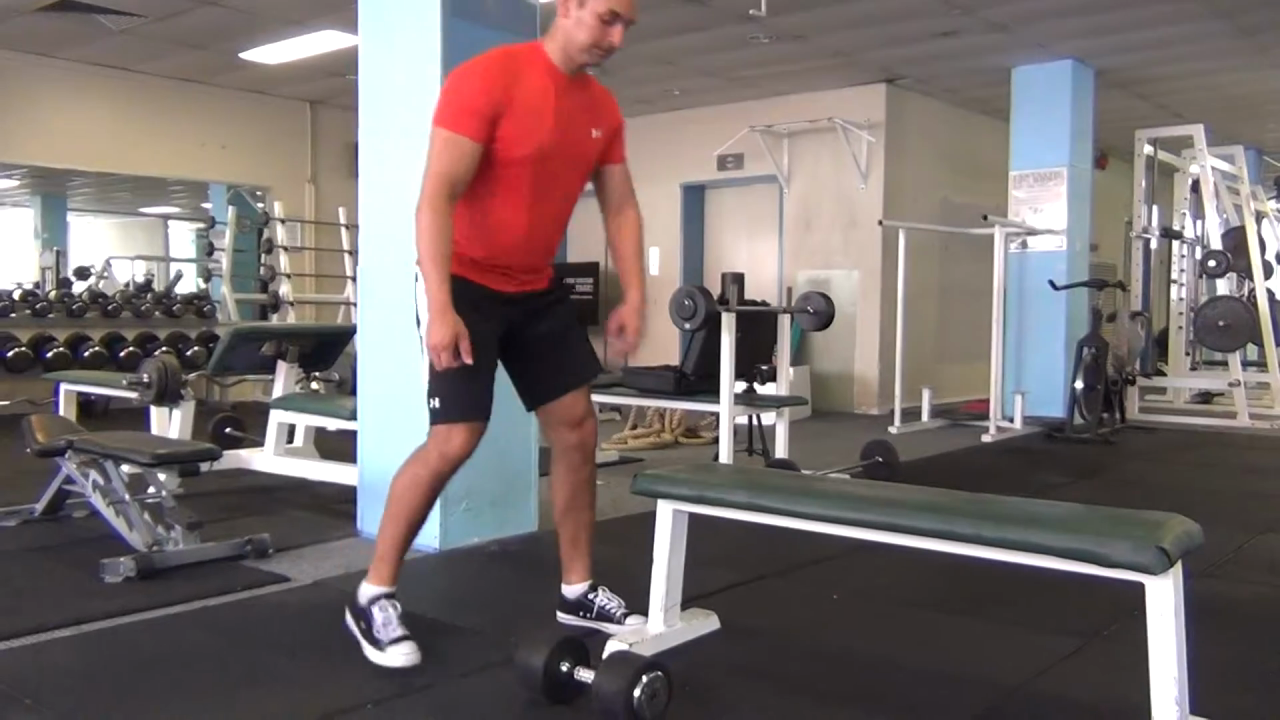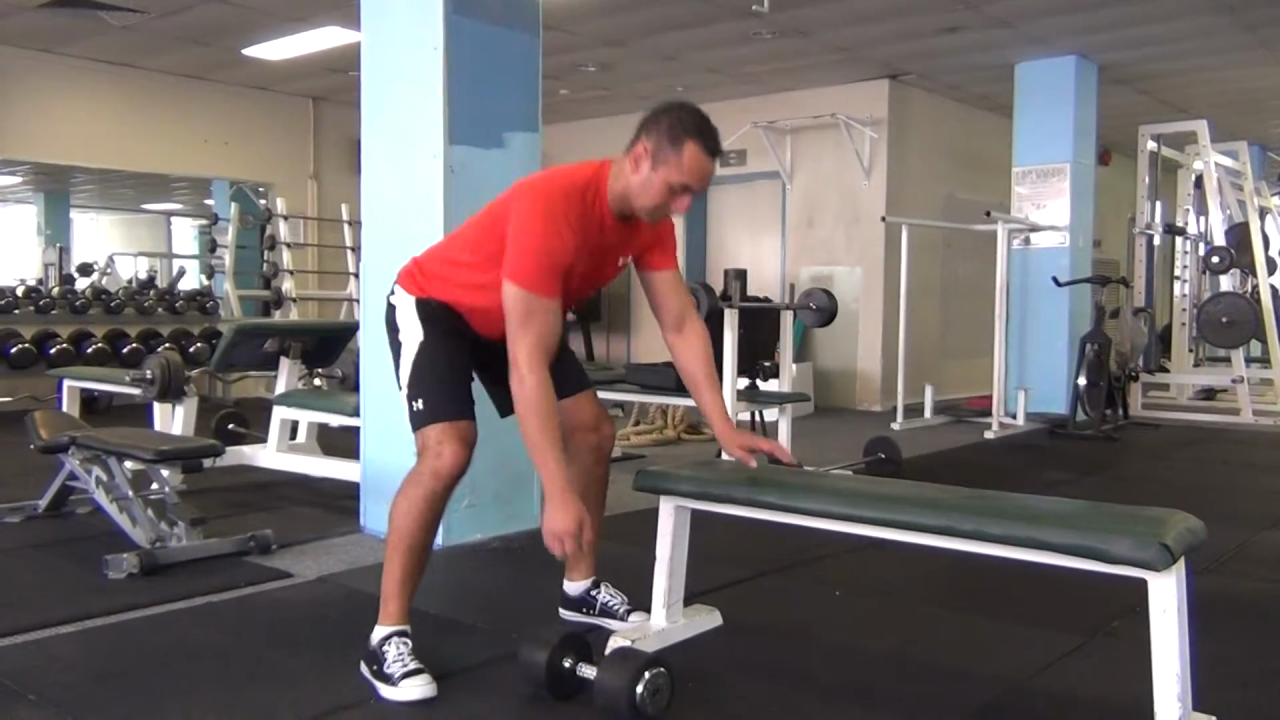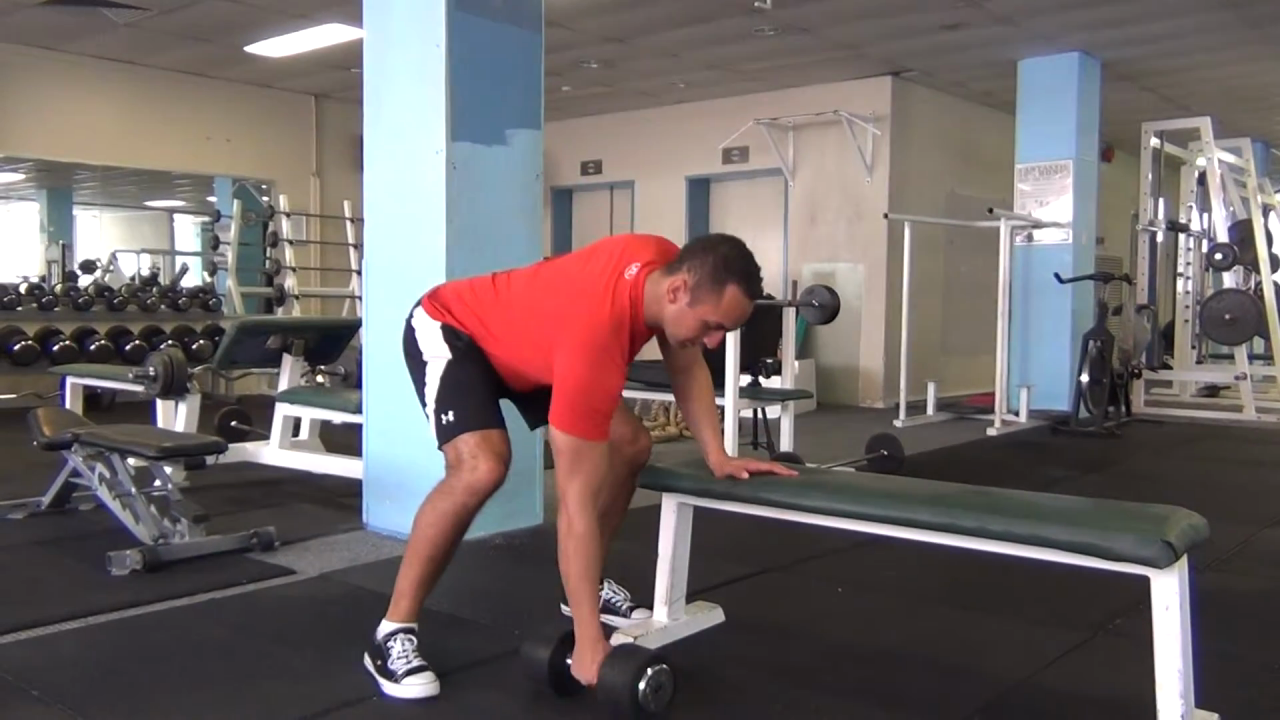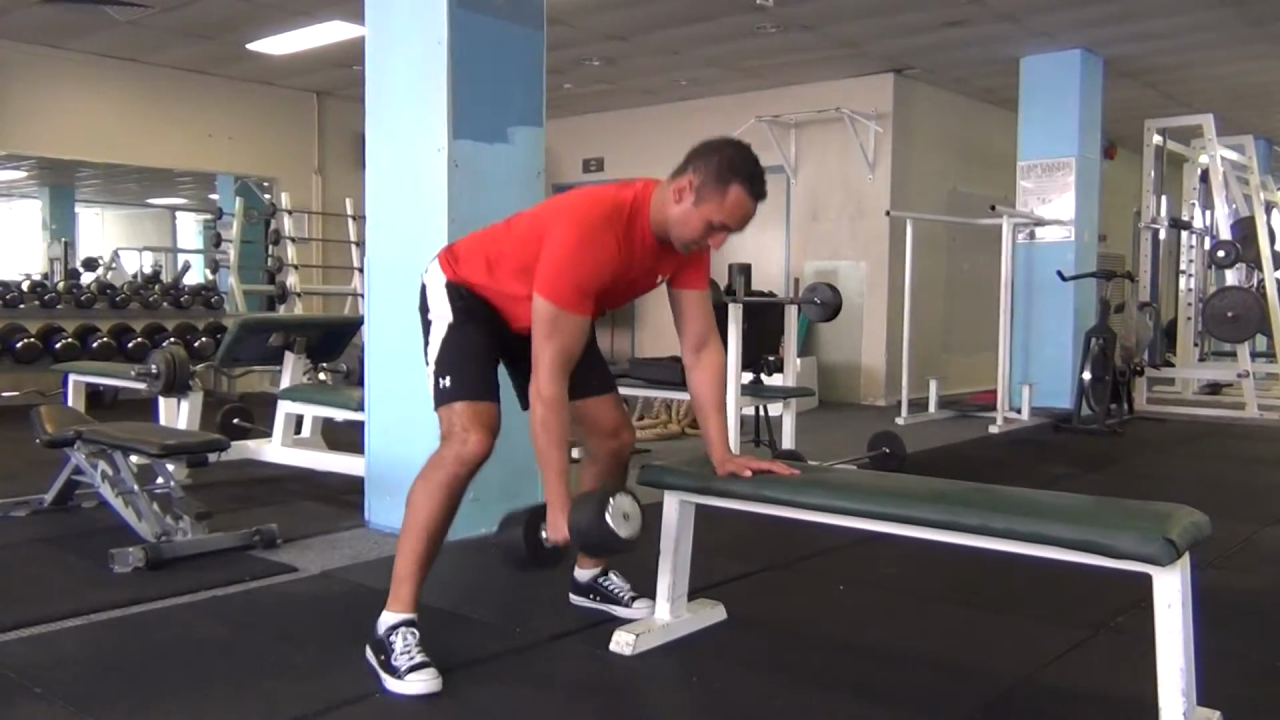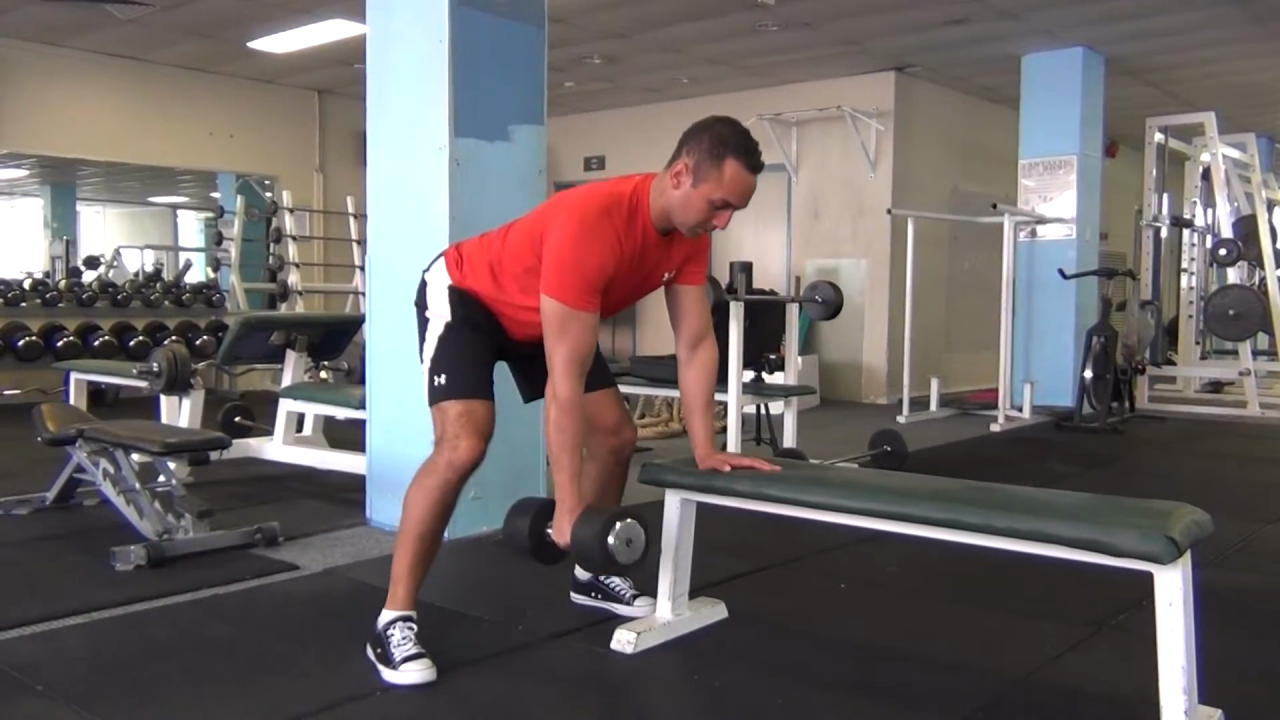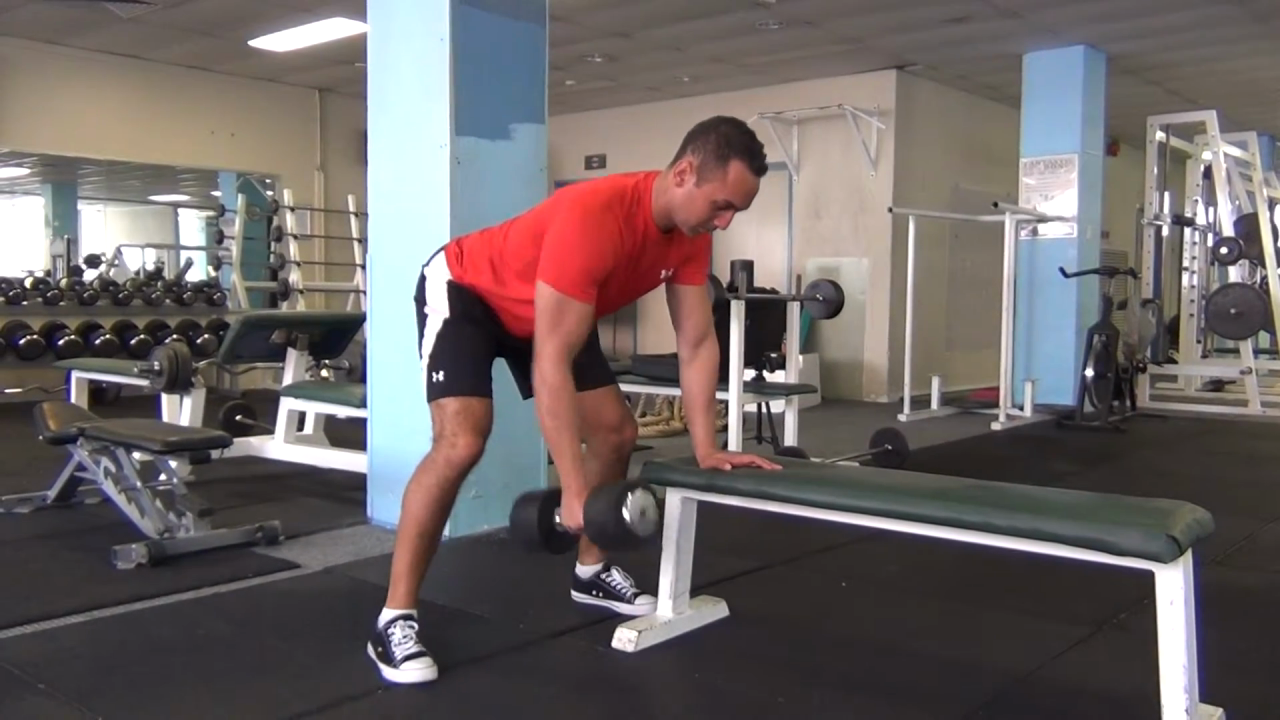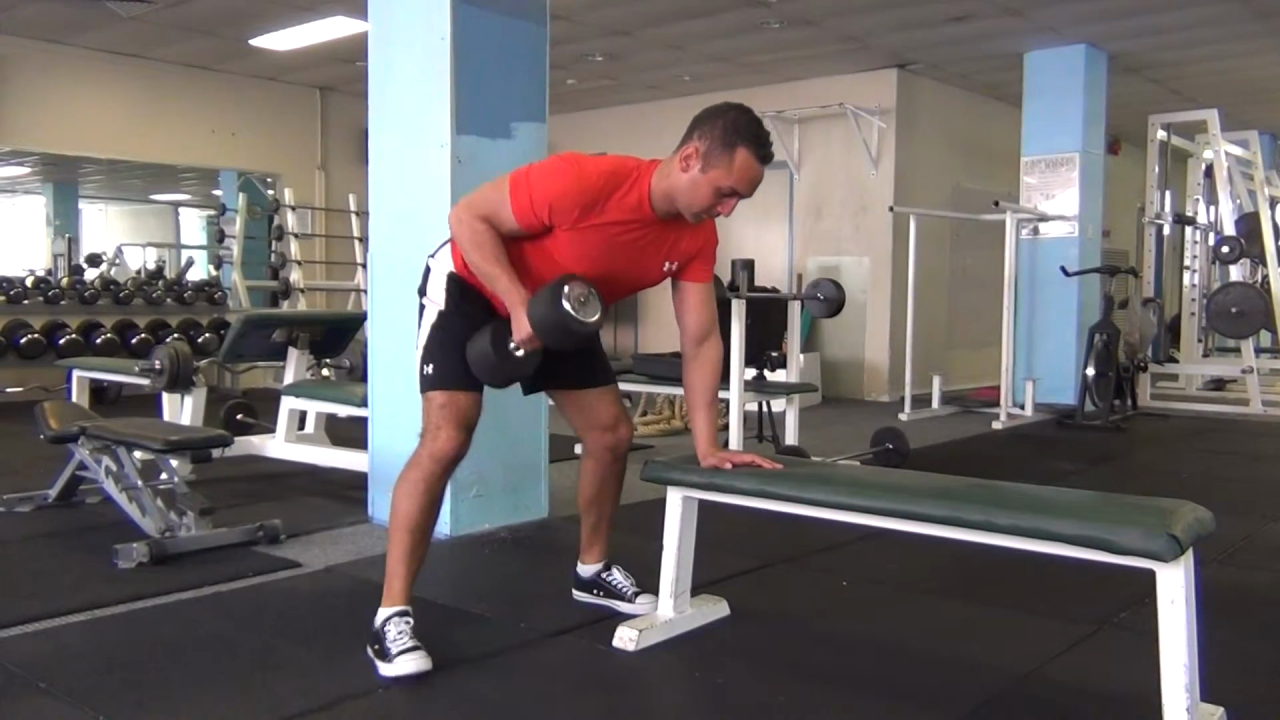
dt=0.5s
person 1, frame 1
left shoulder: (602, 108)
right shoulder: (488, 78)
left elbow: (620, 204)
right elbow: (437, 198)
left wrist: (632, 291)
right wrist: (440, 307)
left hip: (537, 290)
right hip: (467, 285)
left knee: (577, 431)
right knee: (454, 442)
left ankle: (578, 590)
right ankle: (375, 593)
person 1, frame 2
left shoulder: (647, 214)
right shoulder: (552, 207)
left elbow: (682, 325)
right elbow: (527, 365)
left wrist: (725, 429)
right wrist: (558, 499)
left hip: (510, 317)
right hip: (433, 304)
left knee: (594, 431)
right knee: (447, 453)
left ankle: (580, 591)
right ankle: (388, 634)
person 1, frame 3
left shoulder: (667, 265)
right shoulder: (593, 339)
left elbow: (688, 369)
right elbow: (577, 504)
left wrist: (718, 458)
right wrist: (589, 640)
left hip: (520, 336)
right hip: (448, 331)
left knee: (630, 445)
right knee: (482, 467)
left ankle: (588, 588)
right ankle: (393, 632)
person 1, frame 4
left shoulder: (688, 239)
right shoulder: (588, 227)
left elbow: (702, 345)
right elbow: (548, 379)
left wrist: (722, 453)
right wrist: (558, 506)
left hip: (554, 319)
right hip: (464, 291)
left knee: (614, 434)
right knee: (467, 444)
left ankle: (589, 575)
right ankle: (394, 625)
person 1, frame 5
left shoulder: (689, 235)
right shoulder: (589, 224)
left elbow: (695, 343)
right elbow: (565, 378)
left wrist: (706, 450)
right wrist: (567, 507)
left hip: (549, 314)
right hip: (464, 295)
left knee: (615, 436)
right knee: (463, 446)
left ankle: (590, 575)
right ankle: (395, 619)
person 1, frame 6
left shoulder: (690, 238)
right shoulder: (593, 215)
left elbow: (696, 343)
right elbow: (553, 365)
left wrist: (706, 449)
right wrist: (572, 486)
left hip: (550, 308)
right hip: (465, 292)
left knee: (617, 434)
right knee: (461, 444)
left ankle: (591, 571)
right ankle: (395, 617)
person 1, frame 7
left shoulder: (697, 234)
right shoulder: (584, 180)
left elbow: (701, 338)
right elbow: (468, 215)
left wrist: (707, 446)
right wrist: (519, 304)
right hip: (470, 287)
left knee: (612, 433)
right knee: (445, 441)
left ankle: (593, 571)
right ankle: (392, 615)
